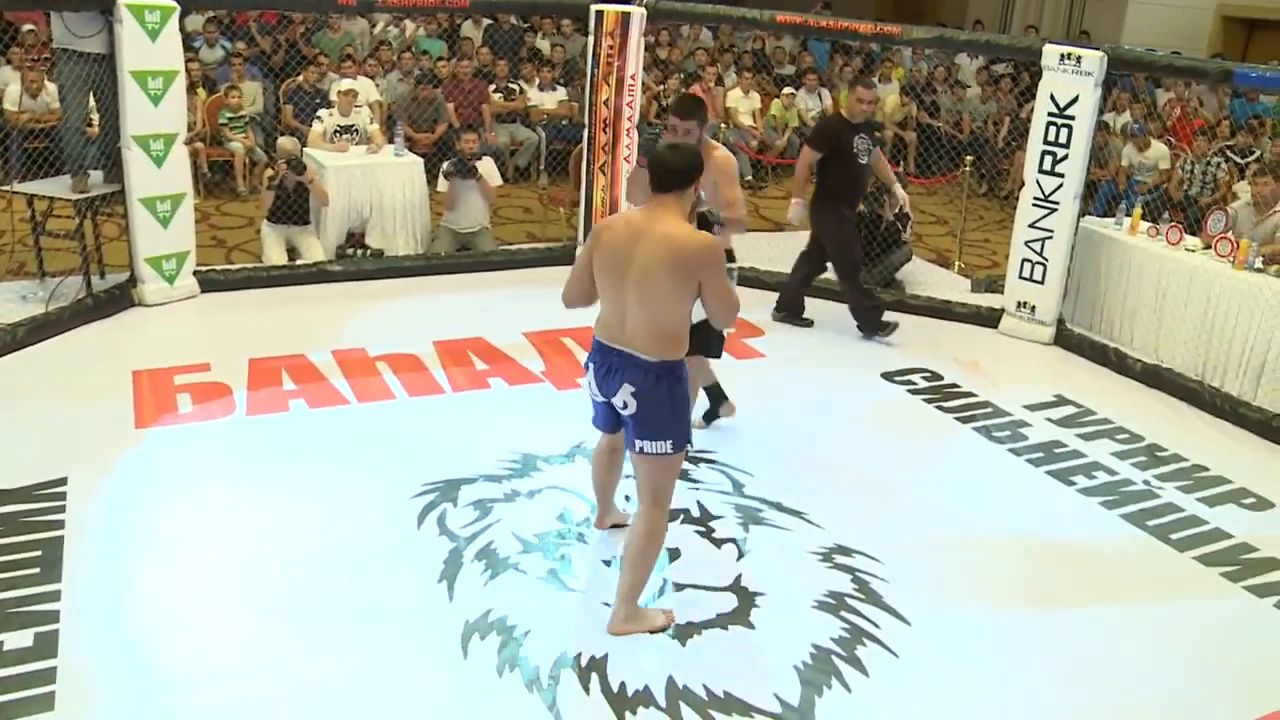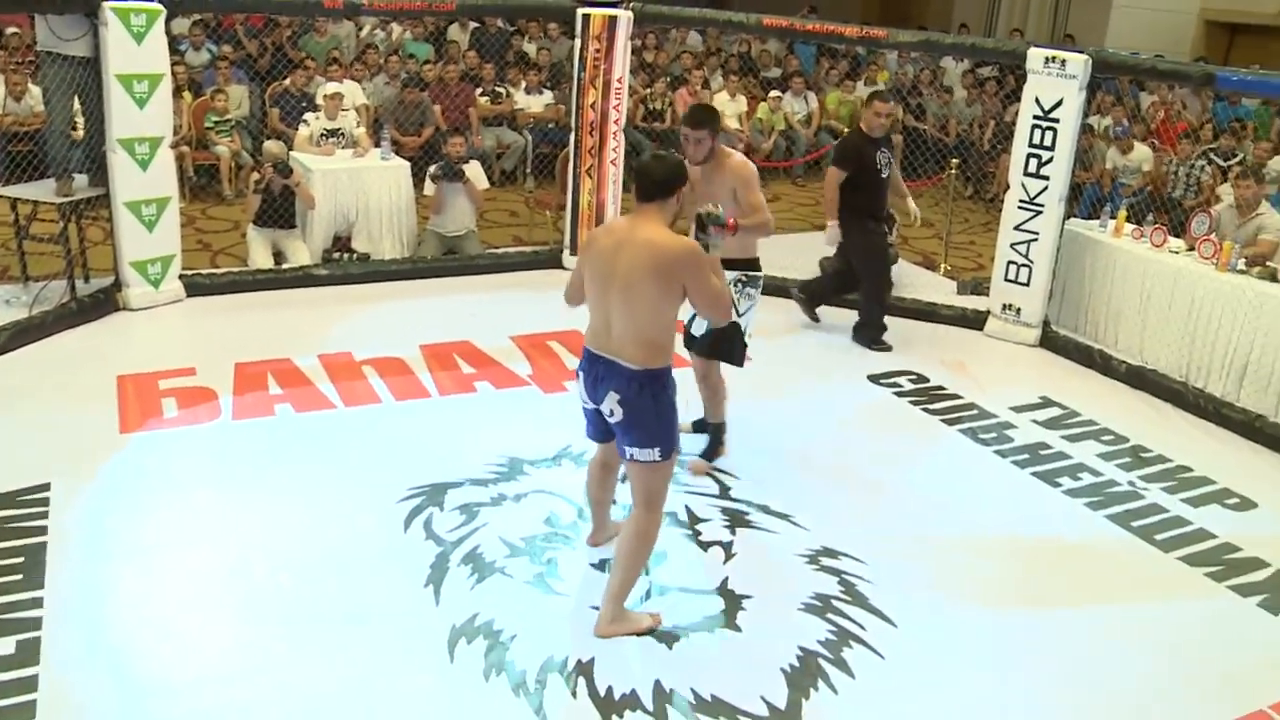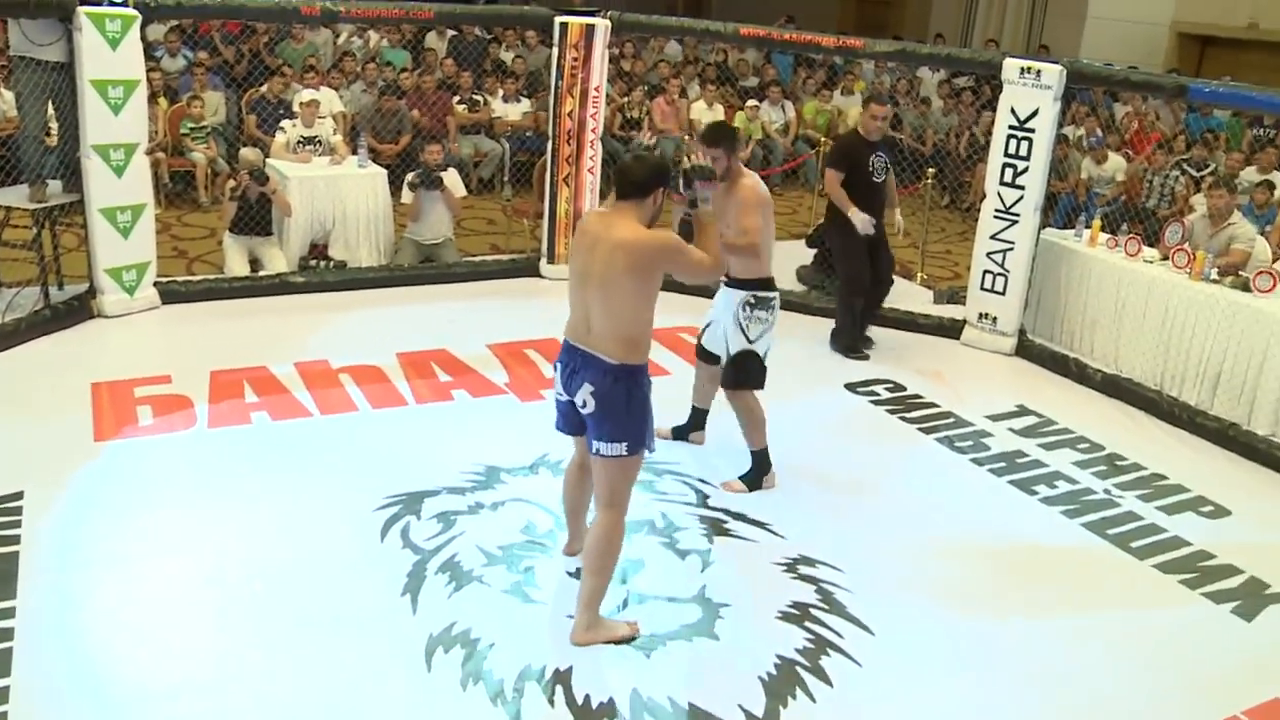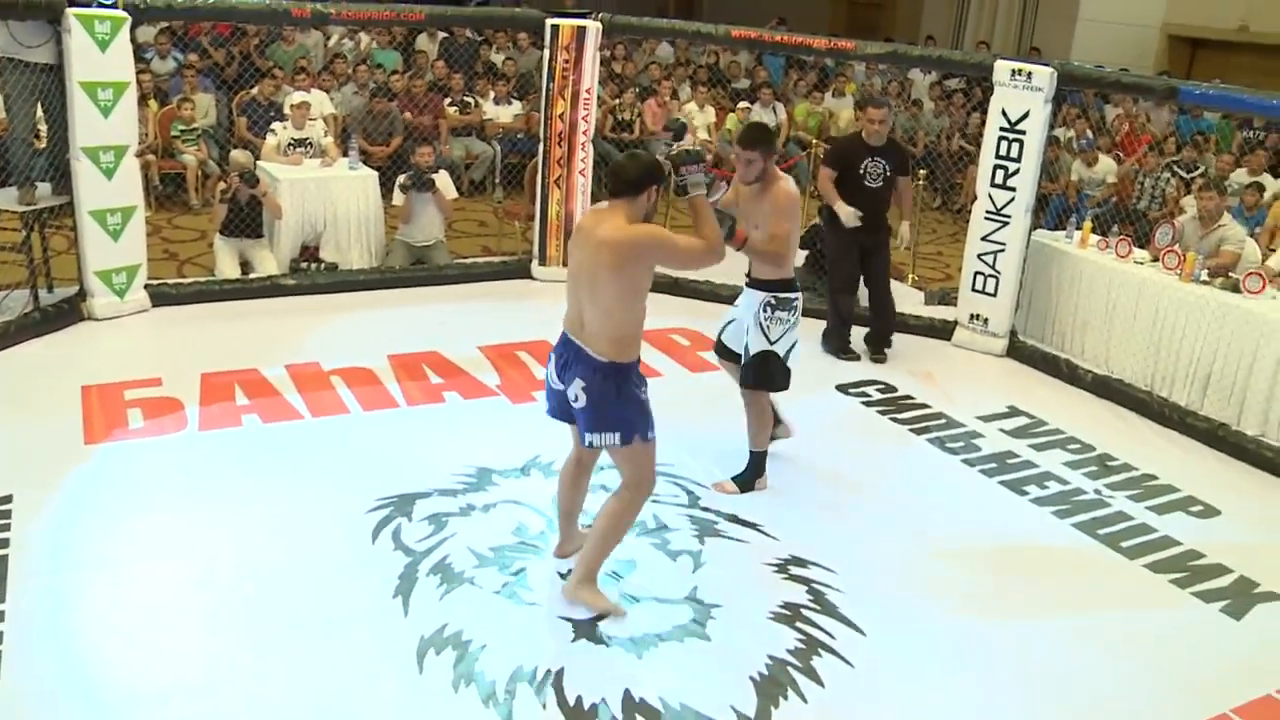
dt=0.2s
person 1, frame 1
left shoulder: (607, 229)
right shoulder: (700, 246)
left elbow: (572, 297)
right elbow: (725, 317)
left hip: (604, 359)
right hip: (657, 376)
left knee: (612, 440)
right knee: (655, 501)
left ankle: (605, 513)
right ankle: (626, 613)
person 1, frame 2
left shoulder: (597, 238)
right shoulder: (680, 251)
left elbow: (575, 295)
right elbow: (720, 315)
right wrist: (710, 254)
left hip: (594, 366)
right hip: (642, 383)
left knee: (607, 455)
right knee: (649, 504)
left ankle: (600, 527)
right ankle: (613, 614)
person 1, frame 3
left shoulder: (588, 224)
right shoulder: (655, 245)
right elbow: (711, 270)
left wrist: (640, 164)
right wrist: (703, 205)
left hip: (573, 360)
right hip: (618, 378)
left knee: (584, 457)
right knee: (612, 502)
left ankle: (576, 538)
right ankle: (588, 621)
person 1, frame 4
left shoulder: (589, 219)
right shoulder: (639, 240)
right elbow: (711, 252)
left wrist: (645, 163)
right wrist: (696, 189)
left hip: (571, 355)
right hip: (609, 375)
left knee: (582, 452)
right knee: (639, 482)
left ankle: (568, 538)
right ankle: (582, 582)
person 2, frame 1
left shoulder: (721, 160)
left elbow: (740, 220)
right elbow: (635, 199)
left wrist: (716, 218)
right wrist: (645, 162)
left knee: (690, 352)
right ankle: (719, 401)
person 2, frame 2
left shoulder: (738, 168)
right shoulder: (691, 164)
left elbow: (765, 224)
left wrist: (727, 225)
left hip: (740, 276)
left knee: (708, 357)
right knee: (699, 349)
left ankle: (715, 442)
right ankle: (710, 420)
person 2, frame 3
left shoulder: (750, 190)
right shoulder: (717, 183)
left elbow: (753, 248)
left hip: (754, 297)
right hip: (731, 290)
left knee: (737, 385)
right knee: (706, 358)
left ankle: (761, 468)
right ankle: (693, 427)
person 2, frame 4
left shoulder: (783, 193)
right shoulder: (746, 180)
left elbow: (779, 255)
right elbow: (719, 213)
left wrist: (736, 237)
left hip: (776, 299)
right hip: (754, 290)
left knee: (755, 385)
right knee: (729, 354)
left ankle: (755, 472)
right ankle: (774, 422)
person 3, frame 1
left shoulder: (867, 127)
right shoulder: (829, 126)
left elbow: (876, 159)
right elbow: (804, 162)
left wrist: (895, 187)
right wrist: (797, 201)
left hip: (846, 206)
right hip: (829, 207)
left knee: (814, 258)
right knee: (850, 264)
left ankle: (787, 308)
right ankle: (870, 321)
person 3, frame 2
left shoulder: (884, 140)
right shoulder: (852, 143)
left elbow: (891, 171)
right elbow: (832, 183)
left wrist: (908, 199)
right wrist: (832, 222)
left hip: (872, 219)
right hip: (854, 220)
left knee: (852, 271)
right knee: (876, 277)
left ankle: (807, 294)
right ankle: (868, 331)
person 3, frame 3
left shoulder: (884, 144)
right shoulder: (846, 144)
right elbow: (831, 184)
left wrist: (896, 210)
right wrist: (853, 213)
left hip: (872, 224)
right hip: (846, 225)
left knee: (882, 277)
right knee: (856, 282)
left ankle: (856, 329)
right ankle: (845, 339)
person 3, frame 4
left shoulder: (897, 152)
right shoulder: (844, 146)
left elbow: (904, 187)
right elbow: (824, 180)
left wrist: (905, 222)
right wrist: (840, 207)
left hip: (876, 227)
right hip: (842, 226)
left knee: (880, 286)
right knee: (843, 285)
left ankle: (878, 341)
right ankle: (836, 340)
